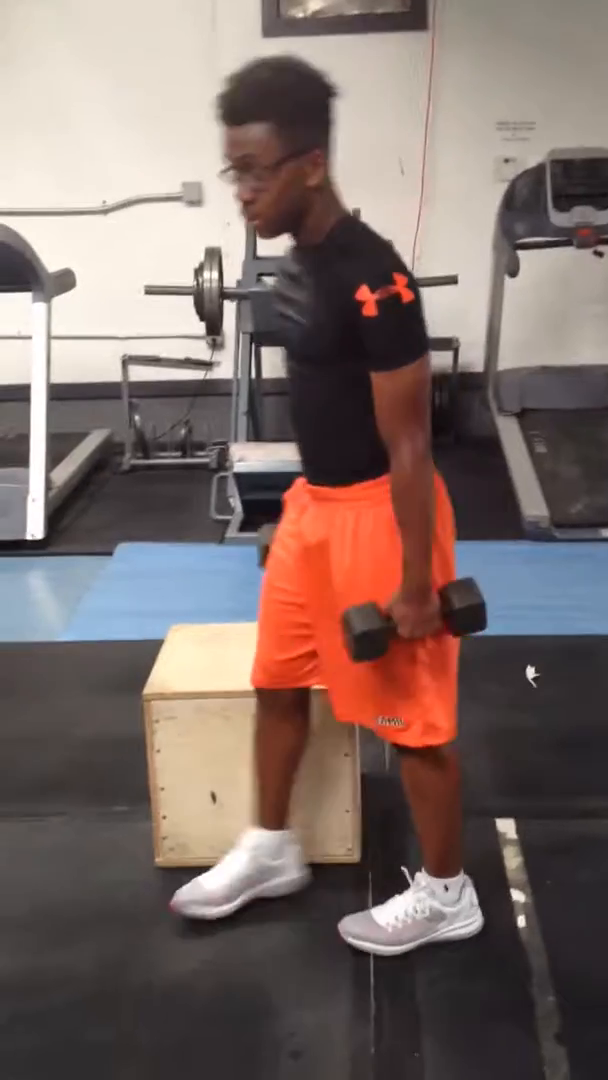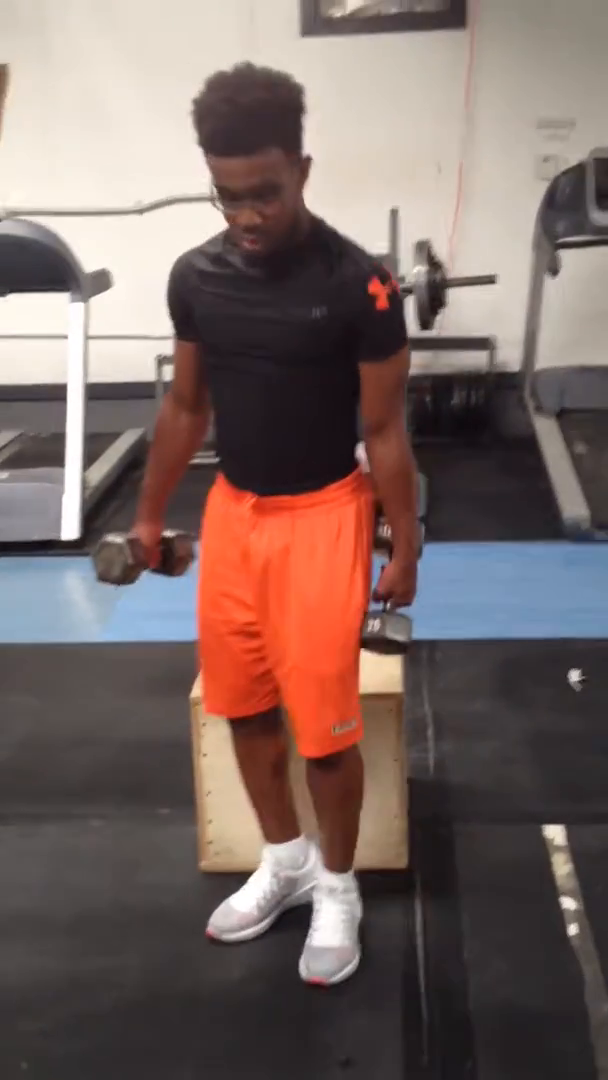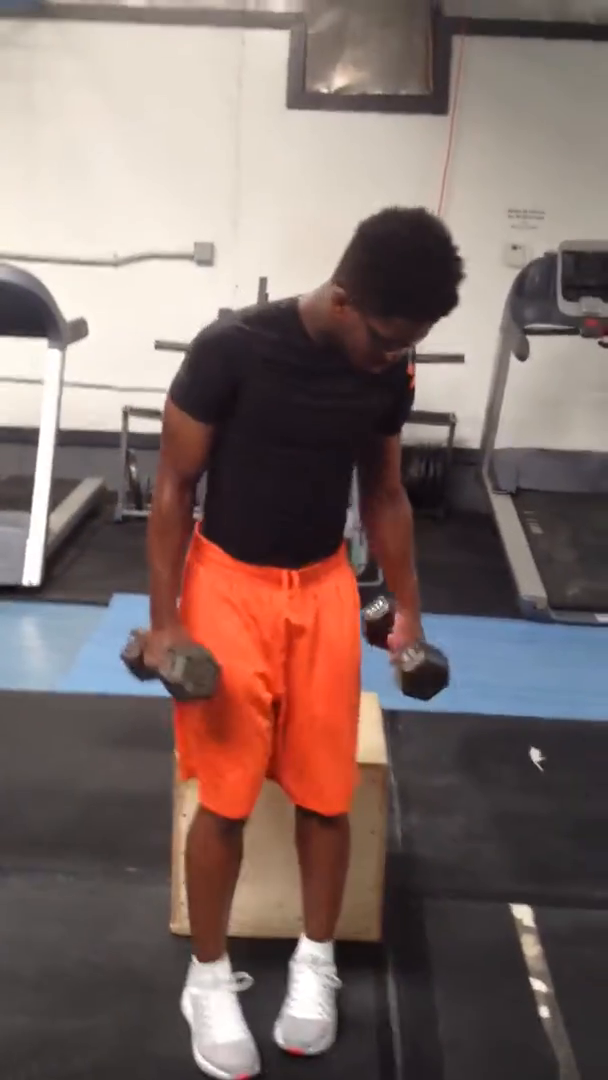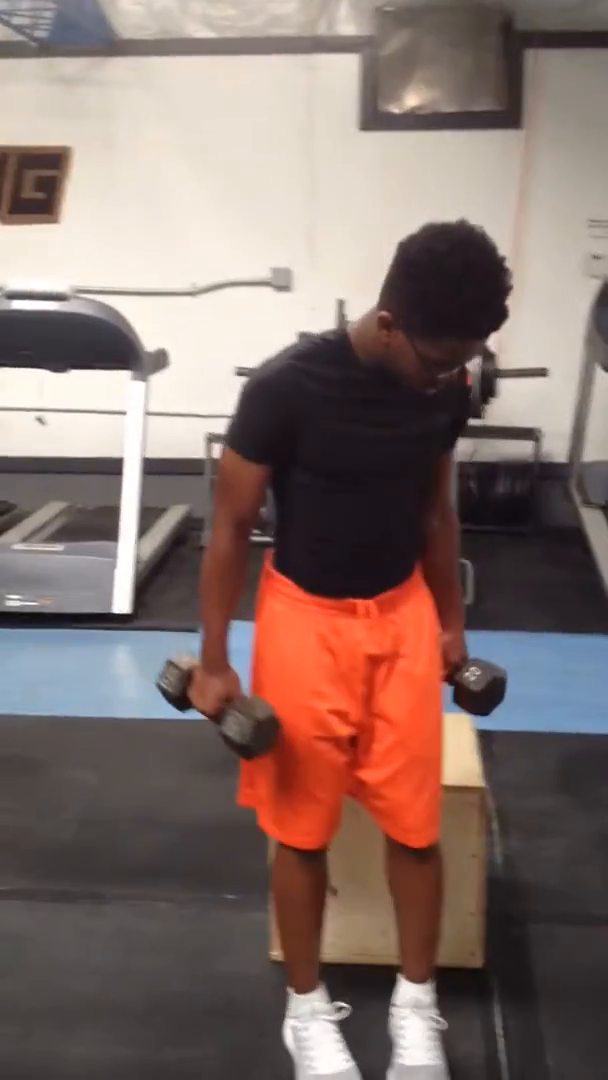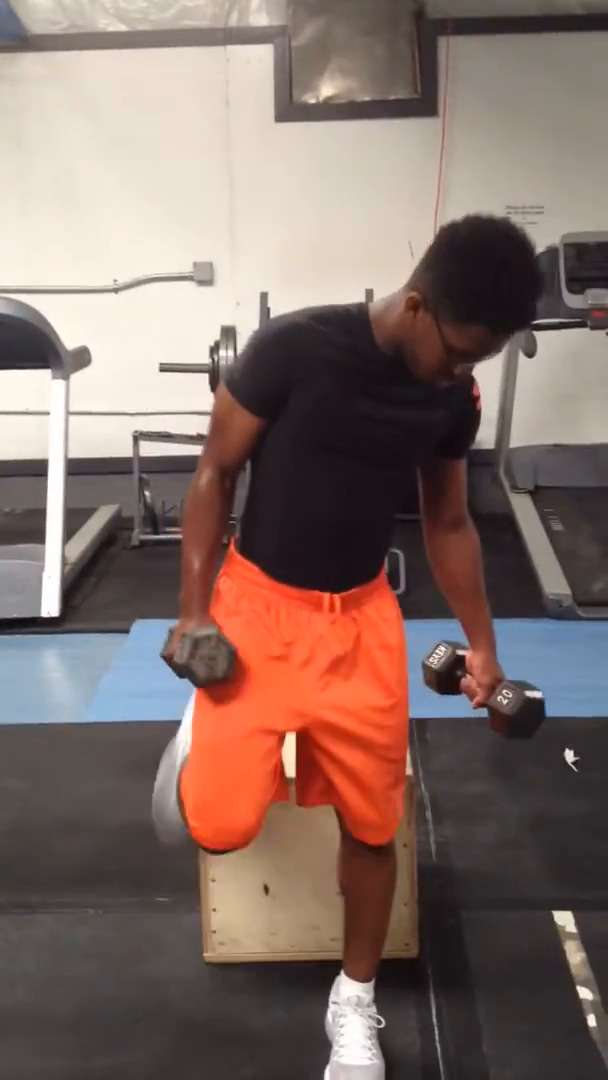
dt=0.7s
person 1, frame 1
left shoulder: (374, 282)
right shoulder: (296, 261)
left elbow: (409, 445)
left wrist: (417, 584)
left hip: (375, 515)
right hip: (313, 504)
left knee: (407, 716)
right knee: (278, 684)
left ankle: (446, 894)
right ankle: (268, 851)
person 1, frame 2
left shoulder: (358, 284)
right shoulder: (196, 276)
left elbow: (387, 433)
left wrist: (405, 552)
right wrist: (150, 512)
left hip: (321, 519)
right hip: (231, 512)
left knee: (322, 725)
right knee: (243, 704)
left ankle: (337, 890)
right ankle: (285, 863)
person 1, frame 3
left shoulder: (389, 377)
right shoulder: (230, 349)
right elbow: (173, 488)
left wrist: (408, 608)
right wrist: (165, 618)
left hip: (325, 591)
right hip: (229, 586)
left knee: (326, 793)
right knee: (225, 798)
left ankle: (314, 963)
right ankle: (208, 980)
person 1, frame 4
left shoulder: (447, 390)
right shoulder: (287, 387)
right elbow: (230, 528)
left wrist: (450, 619)
right wrist: (214, 663)
left hip: (404, 617)
right hip: (306, 621)
left knee: (416, 825)
right knee: (302, 828)
left ankle: (415, 1004)
right ankle: (308, 1009)
person 1, frame 5
left shoulder: (452, 400)
right shoulder: (293, 347)
left elbow: (449, 524)
right elbow: (214, 474)
left wrist: (482, 646)
right wrist: (193, 607)
left hip: (363, 615)
right hip: (259, 600)
left knee: (371, 821)
right knee: (224, 818)
left ankle: (353, 1001)
right ankle: (201, 741)
